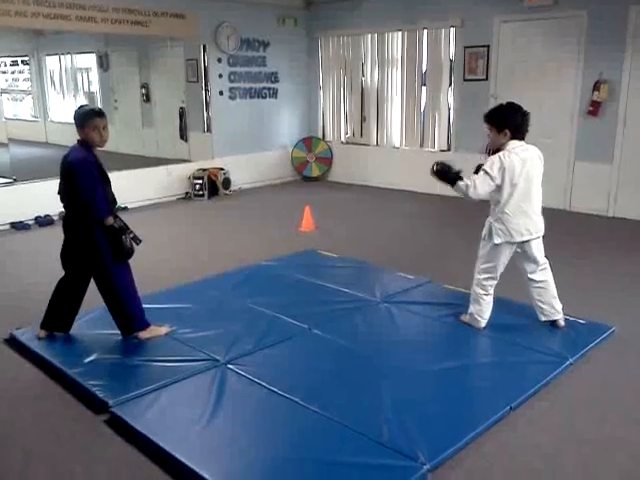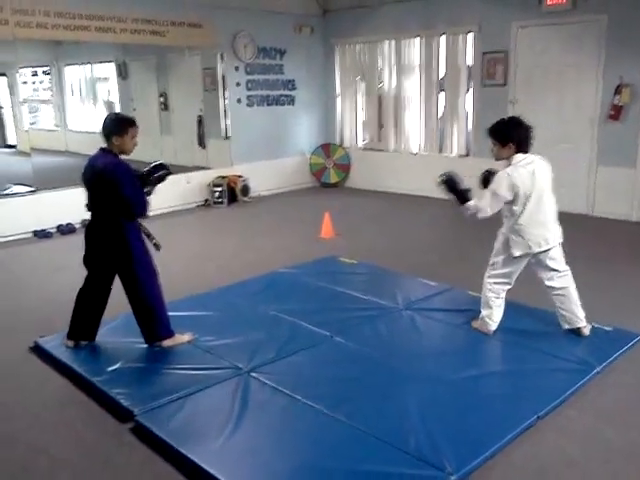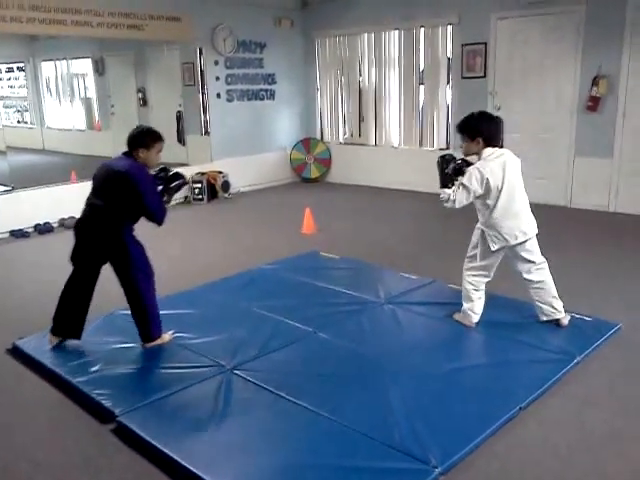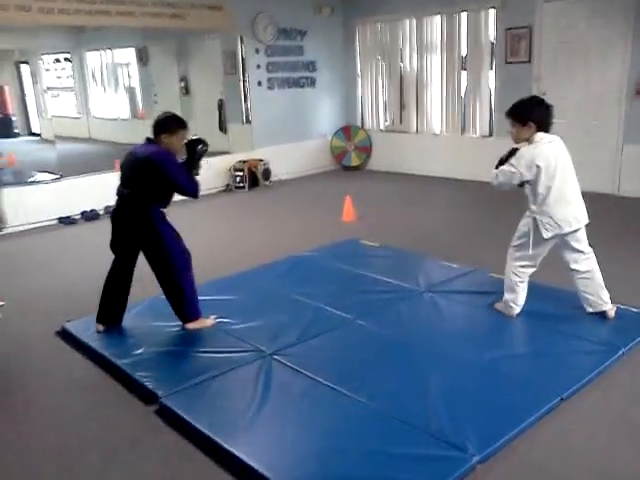
dt=1s
person 1, frame 1
left shoulder: (73, 155)
right shoulder: (84, 161)
right elbow: (95, 203)
right wrist: (113, 227)
left hip: (77, 227)
right hip: (91, 230)
left knee: (75, 277)
right knee: (117, 276)
left ankle: (50, 326)
right ankle: (139, 326)
person 1, frame 2
left shoulder: (93, 163)
right shoulder: (118, 168)
right elbow: (138, 208)
left wrist: (137, 183)
right wrist: (146, 186)
left hip: (98, 231)
right hip: (120, 234)
left knee: (95, 283)
right knee: (143, 282)
left ankle: (76, 335)
right ankle: (162, 335)
person 1, frame 3
left shoulder: (109, 166)
right shoulder: (139, 174)
right elbow: (157, 216)
left wrist: (153, 187)
right wrist: (164, 194)
left hip: (88, 227)
right hip: (114, 233)
left knee: (81, 279)
right knee: (140, 279)
left ankle: (59, 332)
right ankle: (152, 335)
person 1, frame 4
left shoulder: (135, 153)
right shoulder: (163, 157)
right elbow: (190, 189)
left wrist: (186, 164)
right wrist: (192, 165)
left hip: (123, 216)
right hip: (147, 218)
left knee: (122, 266)
right knee: (177, 262)
left ankle: (105, 319)
right ankle: (191, 317)
person 2, frame 1
left shoulder: (499, 160)
right shoulder: (536, 154)
left elbow: (475, 189)
left wrist: (452, 178)
left hip: (504, 228)
right hip: (531, 225)
left knee: (486, 273)
right knee: (539, 269)
left ankle: (477, 317)
right ankle: (554, 315)
person 2, frame 2
left shoulder: (507, 176)
right shoulder: (542, 164)
left elbow: (482, 209)
left wrist: (459, 193)
left hip: (518, 239)
right hip: (547, 235)
left knee: (496, 279)
right knee: (559, 278)
left ankle: (487, 322)
right ankle: (579, 323)
person 2, frame 3
left shoulder: (478, 171)
right shoulder: (510, 157)
left elbow: (454, 200)
left hip: (495, 232)
right hip: (522, 227)
left knee: (474, 270)
right knee: (536, 270)
left ankle: (469, 315)
right ankle: (557, 314)
person 2, frame 4
left shoulder: (529, 154)
right shoulder: (557, 143)
left elbow: (501, 180)
left wrist: (502, 164)
right wrist: (515, 163)
left hip: (545, 218)
right hip: (572, 214)
left knee: (520, 258)
right knee: (582, 259)
left ankle: (511, 305)
right ankle: (603, 305)
